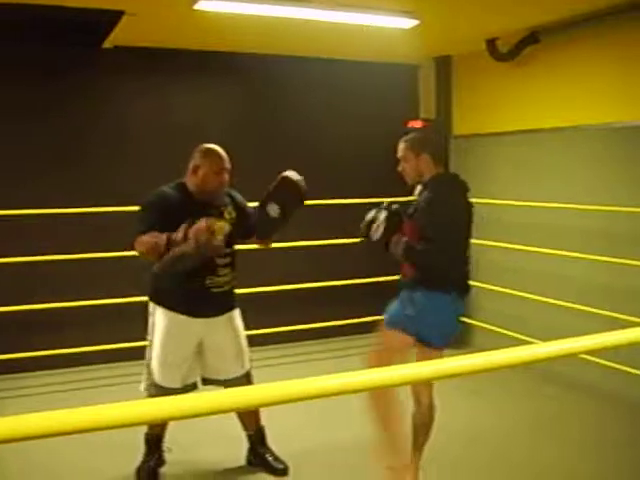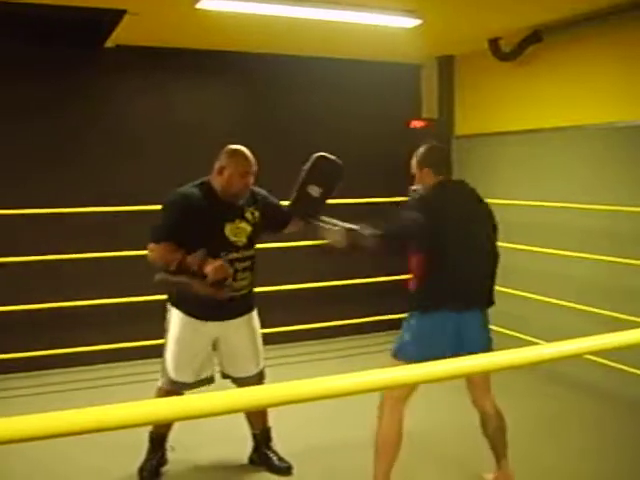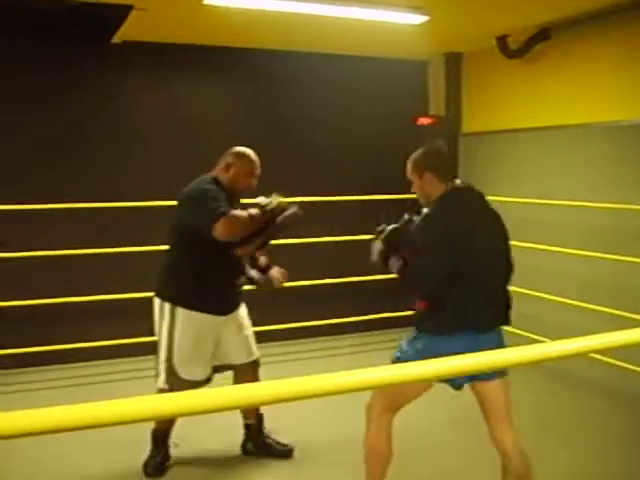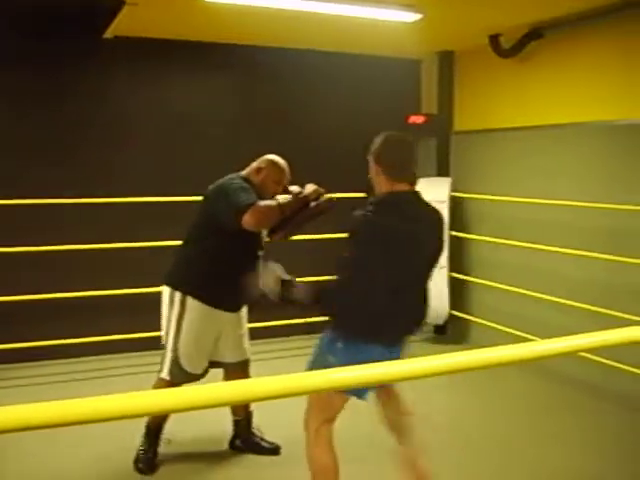
dt=0.5s
person 1, frame 1
left shoulder: (435, 198)
right shoulder: (449, 195)
left elbow: (435, 260)
left wrist: (394, 239)
right wrist: (402, 226)
left hip: (424, 297)
right hip: (448, 299)
right knee: (422, 389)
person 1, frame 2
left shoulder: (428, 203)
right shoulder: (478, 207)
left elbow: (401, 235)
left wrist: (350, 235)
left hip: (432, 318)
right hip: (474, 314)
left knee: (391, 404)
right knee: (483, 399)
person 1, frame 3
left shoulder: (435, 220)
right shoulder: (488, 215)
left elbow: (424, 282)
left wrist: (394, 260)
left hip: (441, 335)
right hip: (485, 333)
left knee: (379, 410)
right knee: (503, 432)
person 1, frame 4
left shoulder: (369, 225)
right shoulder: (429, 218)
left elbow: (352, 293)
left hip: (357, 337)
right hip: (394, 333)
left knee: (317, 424)
right knee: (387, 394)
person 2, frame 1
left shoulder: (232, 201)
right shoulder: (164, 200)
right elbow: (144, 246)
right wrist: (185, 235)
left hip: (222, 309)
right hip: (175, 310)
left knee: (240, 379)
right knee: (163, 386)
left ankle: (258, 447)
right ankle: (152, 451)
person 2, frame 2
left shoulder: (255, 199)
right shoulder: (186, 201)
left elbow: (292, 222)
right elbow: (157, 251)
right wrist: (201, 264)
left hip: (240, 310)
right hip: (191, 311)
left knee: (252, 378)
right knee: (175, 381)
left ankle: (262, 447)
right ankle: (156, 450)
person 2, frame 3
left shoulder: (229, 197)
right shoulder: (202, 194)
left elbow: (245, 240)
right elbow: (226, 230)
left wrist: (267, 267)
right wrist: (264, 212)
left hip: (228, 303)
right hip: (186, 304)
left knee: (247, 365)
right knee: (177, 380)
left ankle: (255, 436)
right ankle: (159, 446)
person 2, frame 4
left shoulder: (246, 193)
right shoulder: (231, 191)
left elbow: (248, 240)
right elbow: (254, 220)
right wrist: (297, 199)
left hip: (228, 298)
right hip: (193, 295)
left knee: (237, 364)
right knee: (176, 372)
left ankle: (243, 434)
right ankle: (150, 440)
